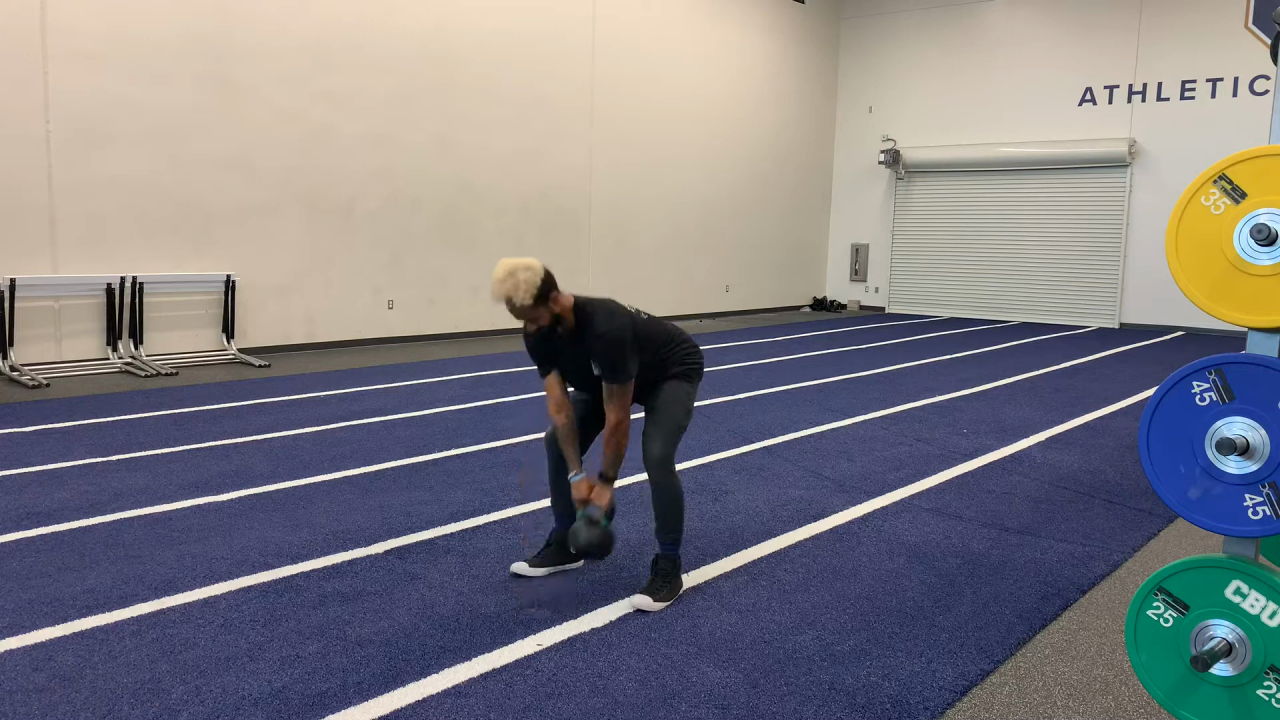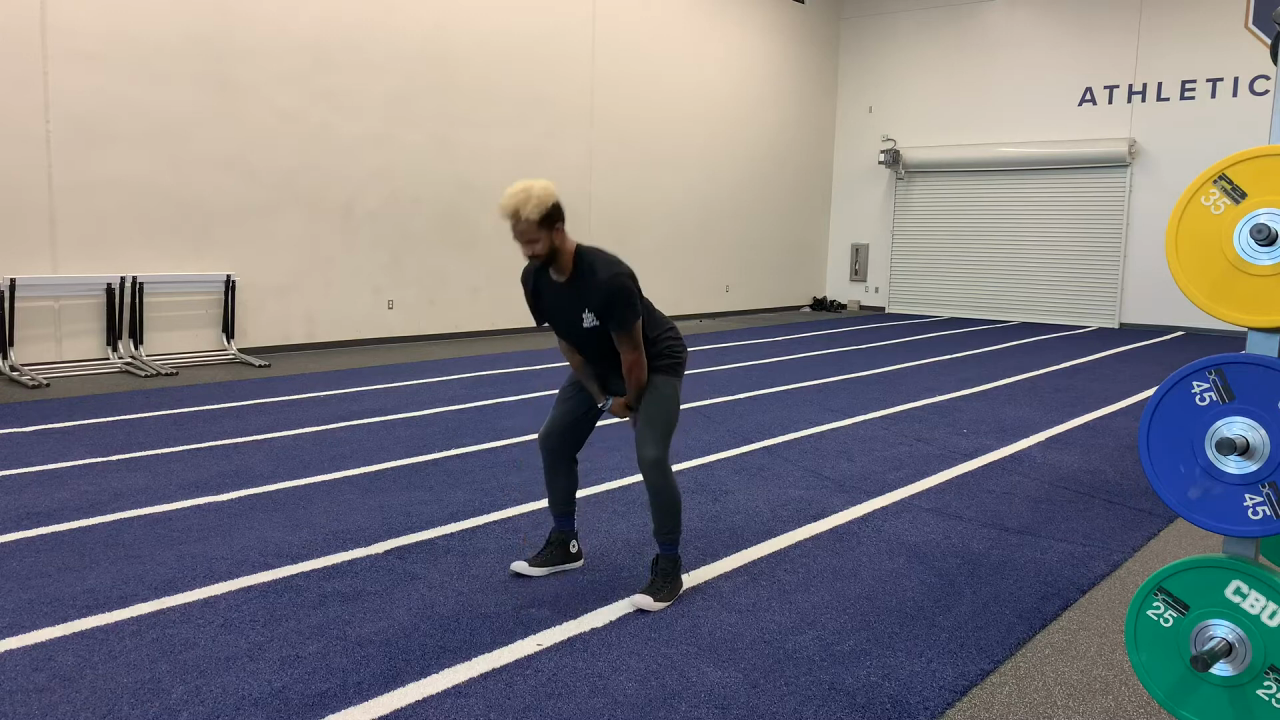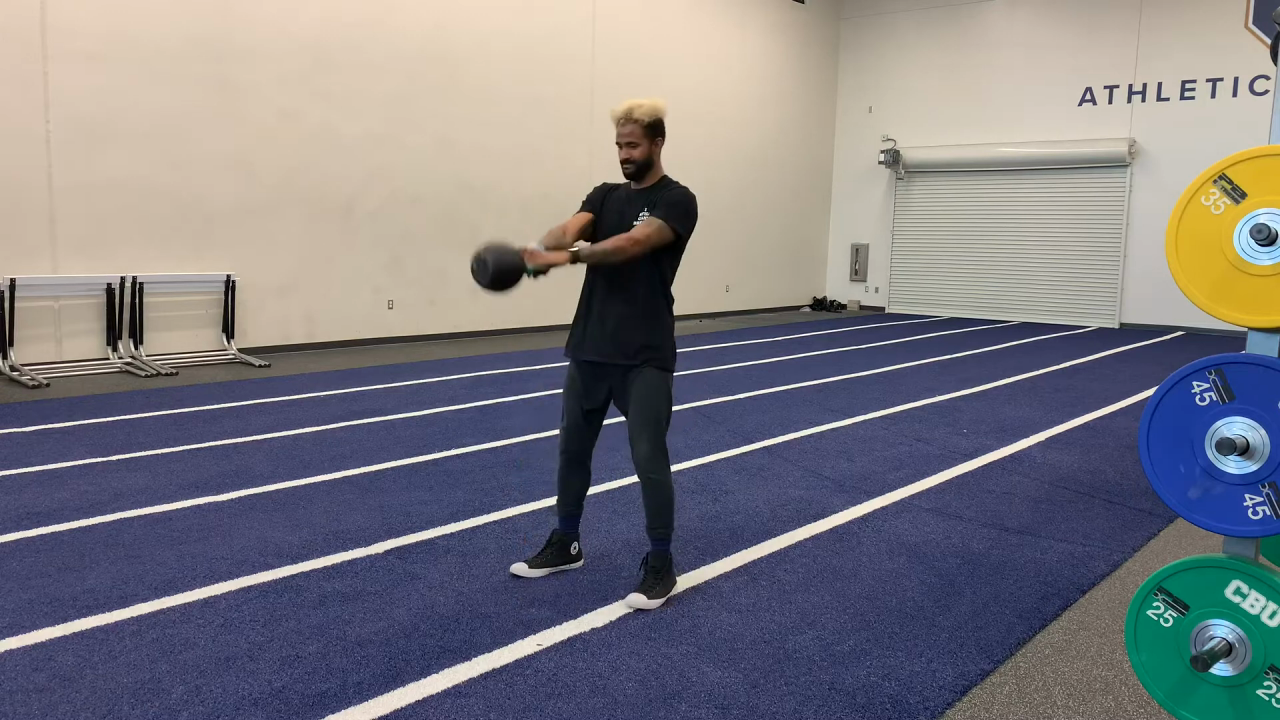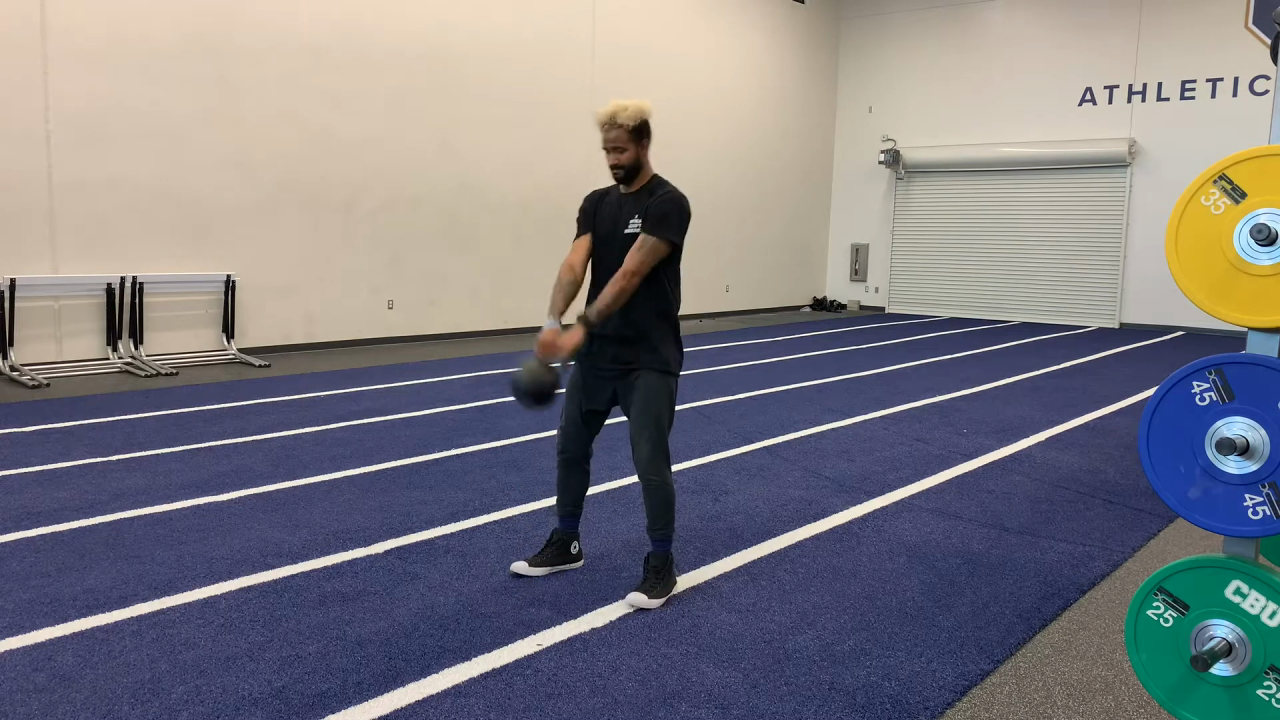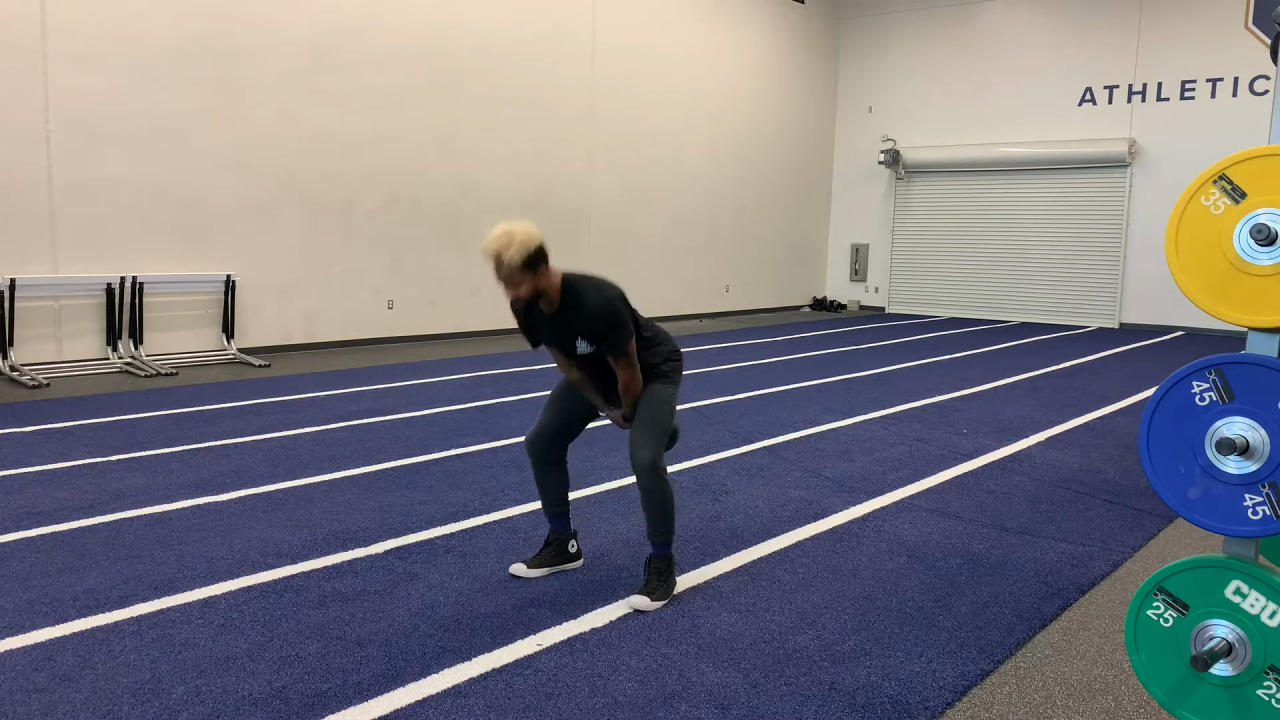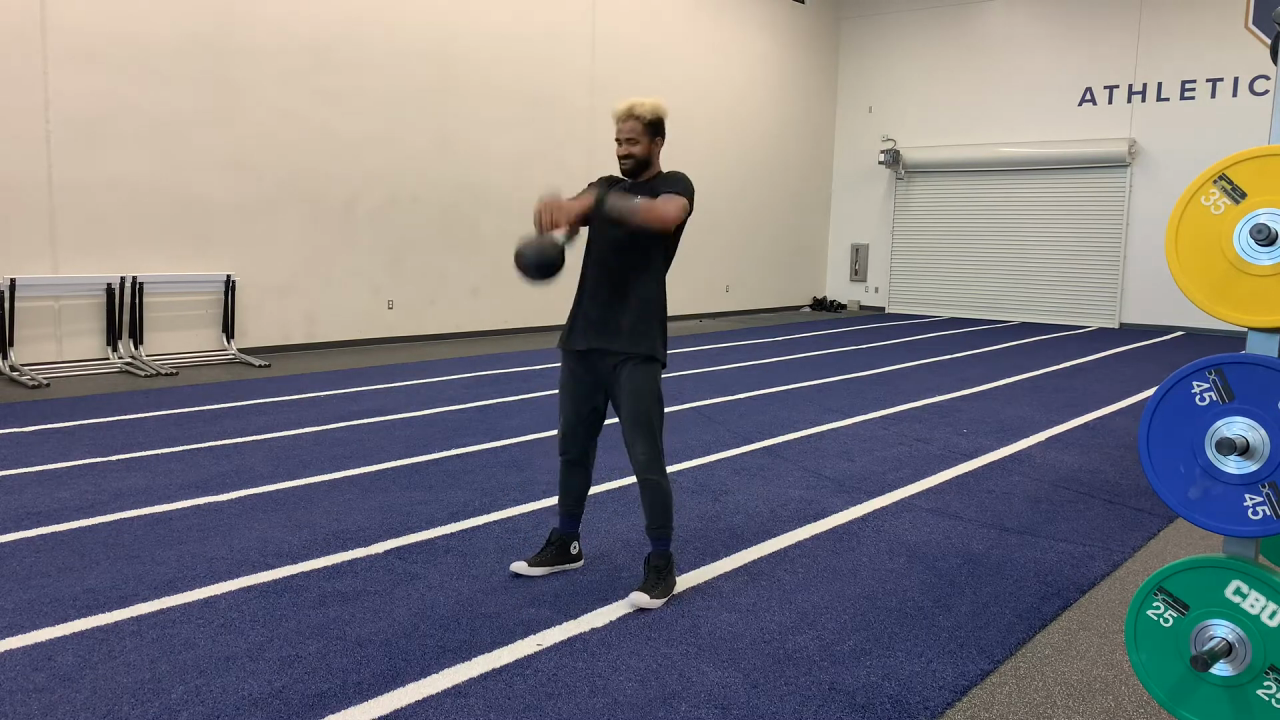
dt=0.5s
person 1, frame 1
left shoulder: (609, 330)
right shoulder: (539, 333)
left elbow: (617, 420)
right elbow: (559, 407)
left wrist: (606, 482)
right wrist: (578, 475)
left hip: (674, 372)
left knee: (657, 456)
right knee: (559, 440)
left ankle: (669, 568)
right ankle: (565, 543)
person 1, frame 2
left shoulder: (609, 280)
right shoulder: (534, 279)
left elbow: (633, 355)
right elbow: (569, 346)
left wrist: (632, 400)
right wrist: (604, 398)
left hip: (657, 361)
right hip: (596, 366)
left knee: (651, 457)
right knee: (553, 441)
left ankle: (669, 569)
right ankle: (564, 543)
person 1, frame 3
left shoulder: (676, 200)
right shoulder: (605, 195)
left elbow: (635, 243)
right elbow: (571, 229)
left wrist: (570, 256)
right wrist: (540, 249)
left hip: (644, 356)
right hip: (589, 349)
left knee: (648, 458)
right knee: (572, 449)
left ankle: (660, 565)
right ankle: (566, 544)
person 1, frame 4
left shoulder: (666, 202)
right shoulder: (597, 200)
left elbow: (632, 273)
right elbow: (576, 262)
left wrist: (583, 327)
right wrist: (554, 322)
left hip: (648, 358)
right hip: (601, 341)
left knee: (649, 460)
right knee: (571, 445)
left ankle: (661, 564)
right ankle: (565, 544)
person 1, frame 5
left shoulder: (598, 302)
right shoulder: (527, 310)
left elbow: (629, 375)
right elbow: (570, 367)
left wrist: (630, 416)
right wrist: (608, 410)
left hip: (652, 371)
right hip: (594, 373)
left knee: (645, 458)
right knee: (541, 442)
left ankle: (661, 566)
right ankle: (563, 543)
person 1, frame 6
left shoulder: (672, 187)
right shoulder: (603, 187)
left elbow: (664, 217)
right elbow: (563, 216)
left wrist: (598, 204)
right wrist: (553, 210)
left hip: (635, 351)
right hip: (582, 344)
left knee: (645, 457)
right knee: (573, 449)
left ankle: (661, 564)
right ankle: (566, 543)
